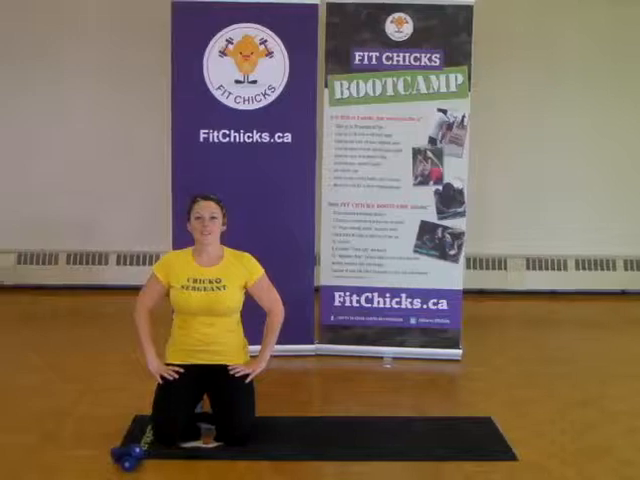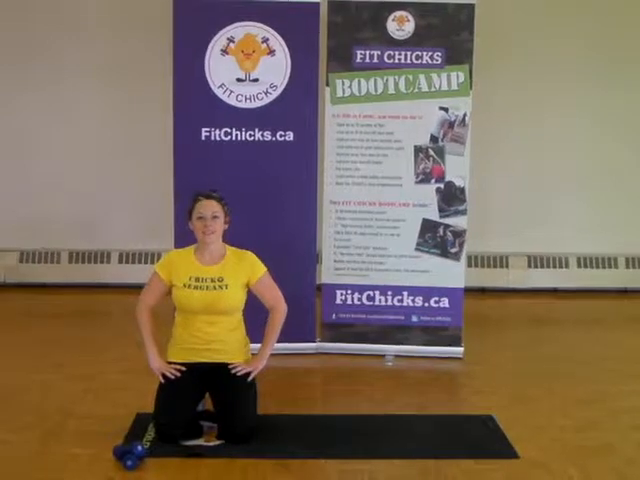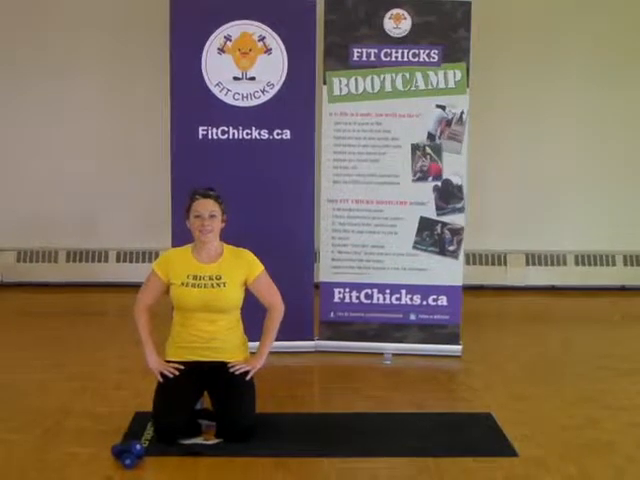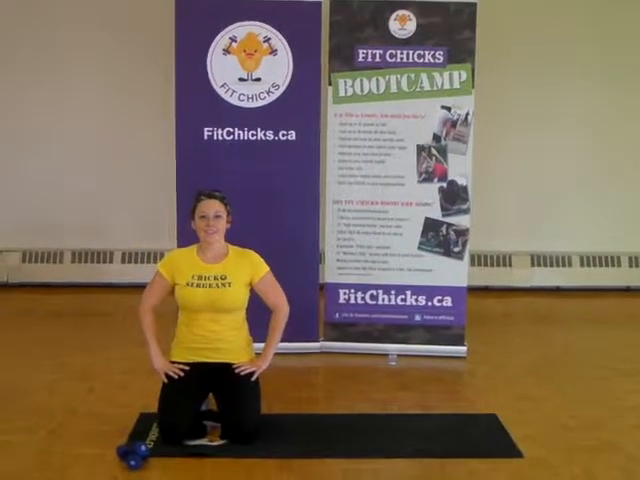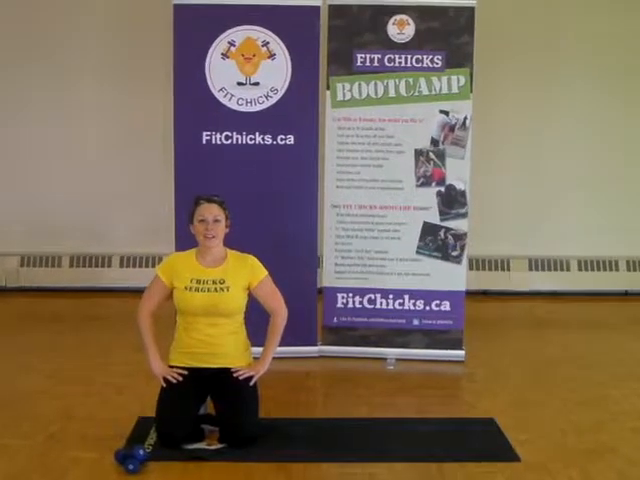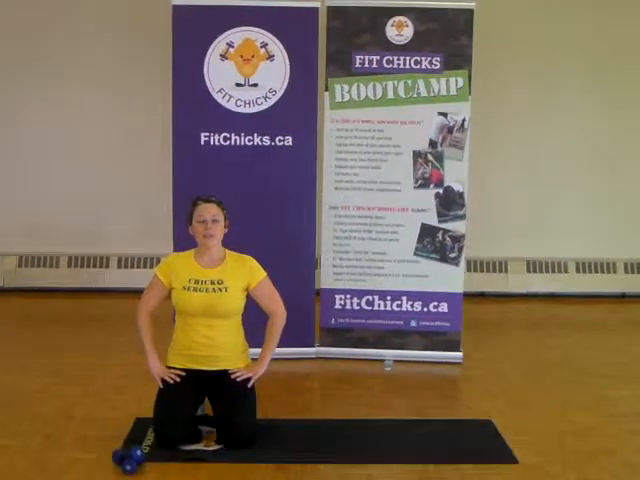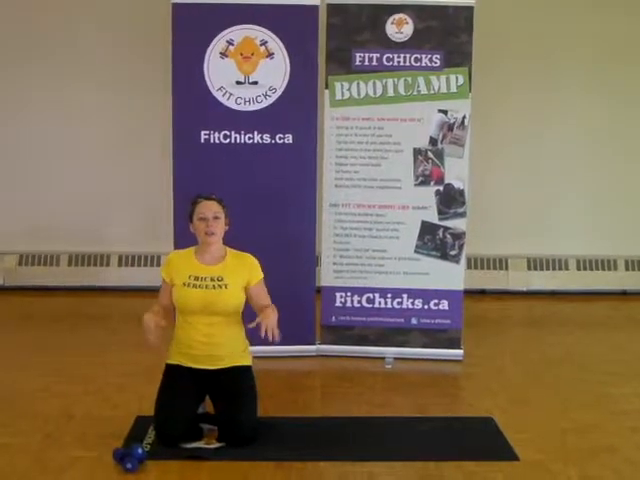
dt=0.5s
person 1, frame 1
left shoulder: (244, 263)
right shoulder: (171, 263)
left elbow: (275, 309)
right elbow: (142, 307)
left wrist: (262, 359)
right wrist: (151, 358)
left hip: (230, 361)
right hip: (182, 360)
left knee: (238, 434)
right knee: (165, 434)
left ankle: (218, 405)
right ankle: (191, 411)
person 1, frame 2
left shoulder: (246, 261)
right shoulder: (173, 261)
left elbow: (278, 307)
right elbow: (144, 306)
left wrist: (262, 356)
right wrist: (153, 356)
left hip: (232, 359)
right hip: (184, 358)
left knee: (240, 433)
right knee: (167, 431)
left ankle: (220, 400)
right ankle: (193, 406)
person 1, frame 3
left shoulder: (243, 260)
right shoulder: (171, 260)
left elbow: (276, 306)
right elbow: (142, 306)
left wrist: (261, 356)
right wrist: (151, 355)
left hip: (230, 358)
right hip: (182, 358)
left knee: (239, 431)
right knee: (166, 431)
left ankle: (219, 403)
right ankle: (191, 405)
person 1, frame 4
left shoulder: (249, 260)
right shoulder: (176, 260)
left elbow: (281, 307)
right elbow: (147, 306)
left wrist: (266, 356)
right wrist: (156, 355)
left hip: (235, 359)
right hip: (187, 358)
left knee: (244, 432)
right knee: (172, 431)
left ankle: (220, 412)
right ankle: (198, 410)
person 1, frame 5
left shoulder: (247, 264)
right shoulder: (174, 264)
left elbow: (279, 311)
right elbow: (145, 310)
left wrist: (264, 361)
right wrist: (155, 360)
left hip: (233, 364)
right hip: (185, 363)
left knee: (243, 436)
right knee: (170, 435)
left ankle: (220, 413)
right ankle: (196, 412)
person 1, frame 6
left shoulder: (245, 265)
right shoulder: (173, 264)
left elbow: (278, 312)
right elbow: (144, 310)
left wrist: (263, 362)
right wrist: (153, 359)
left hip: (232, 366)
right hip: (182, 365)
left knee: (240, 437)
right knee: (167, 436)
left ankle: (219, 409)
right ankle: (194, 415)
person 1, frame 7
left shoulder: (246, 263)
right shoulder: (175, 261)
left elbow: (264, 307)
right elbow: (166, 308)
left wrist: (269, 314)
right wrist: (152, 317)
left hip: (232, 362)
right hip: (184, 361)
left knee: (241, 434)
right knee: (168, 434)
left ankle: (218, 413)
right ankle: (195, 407)
